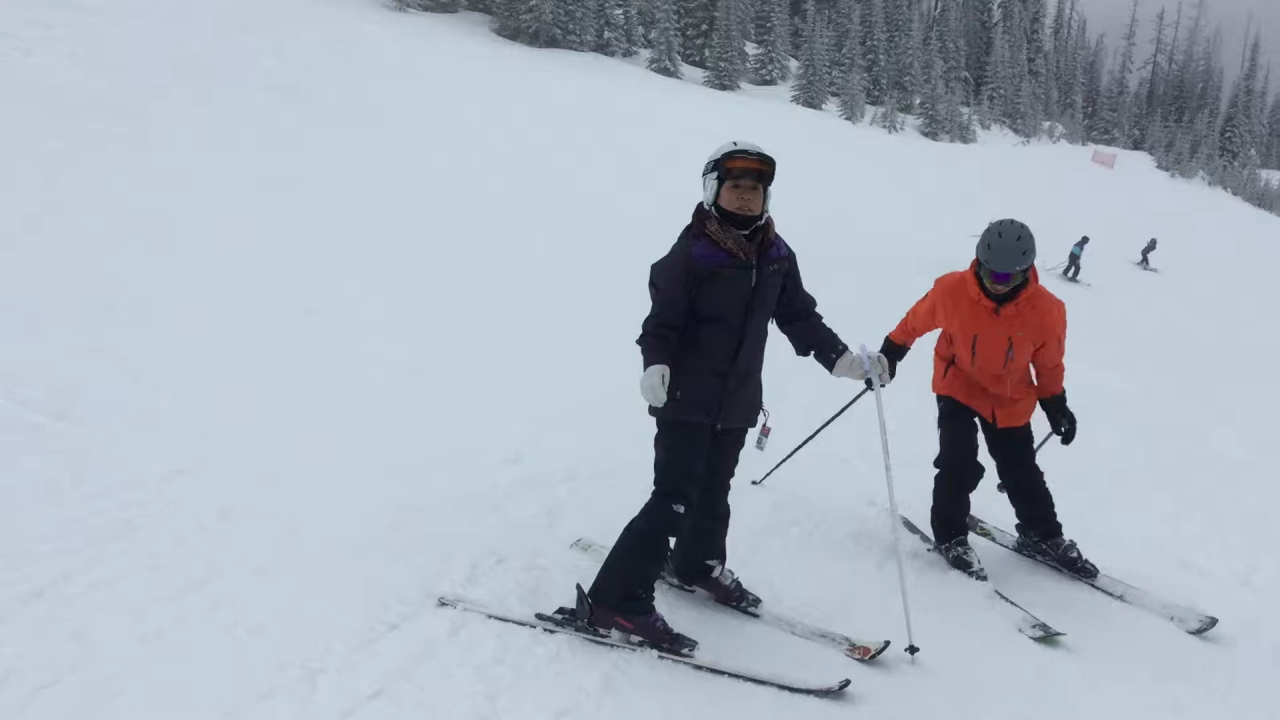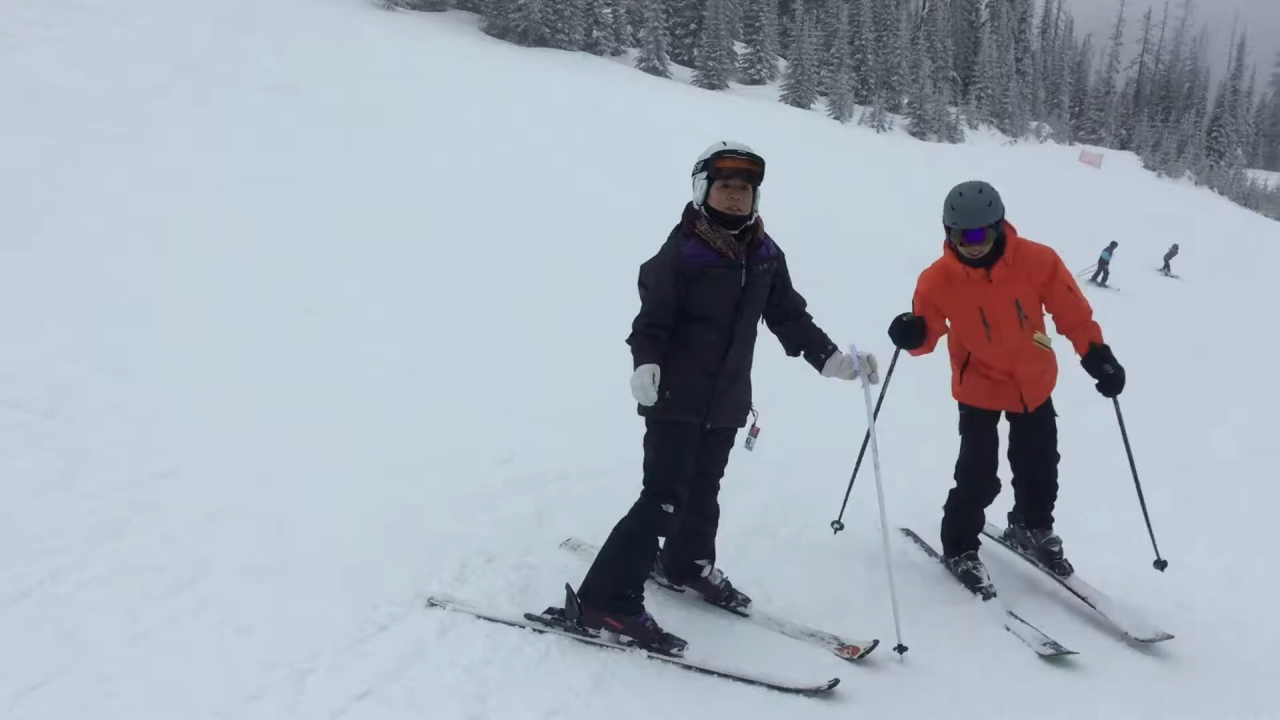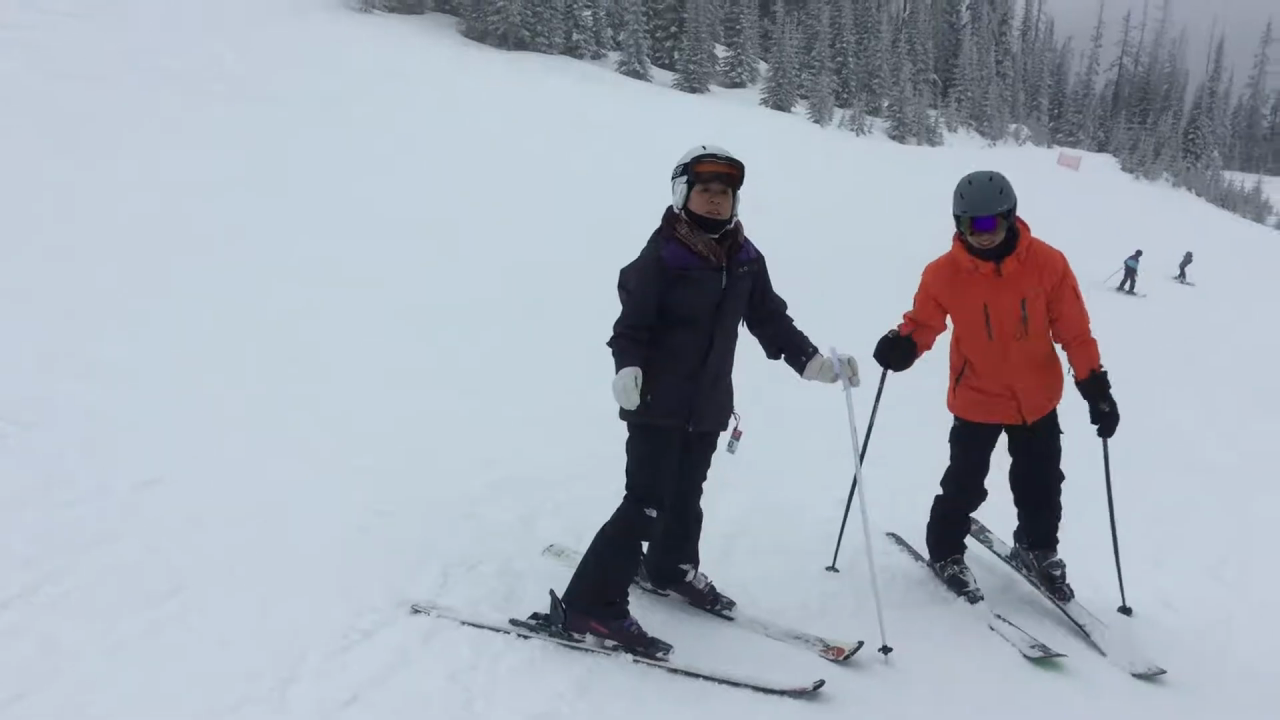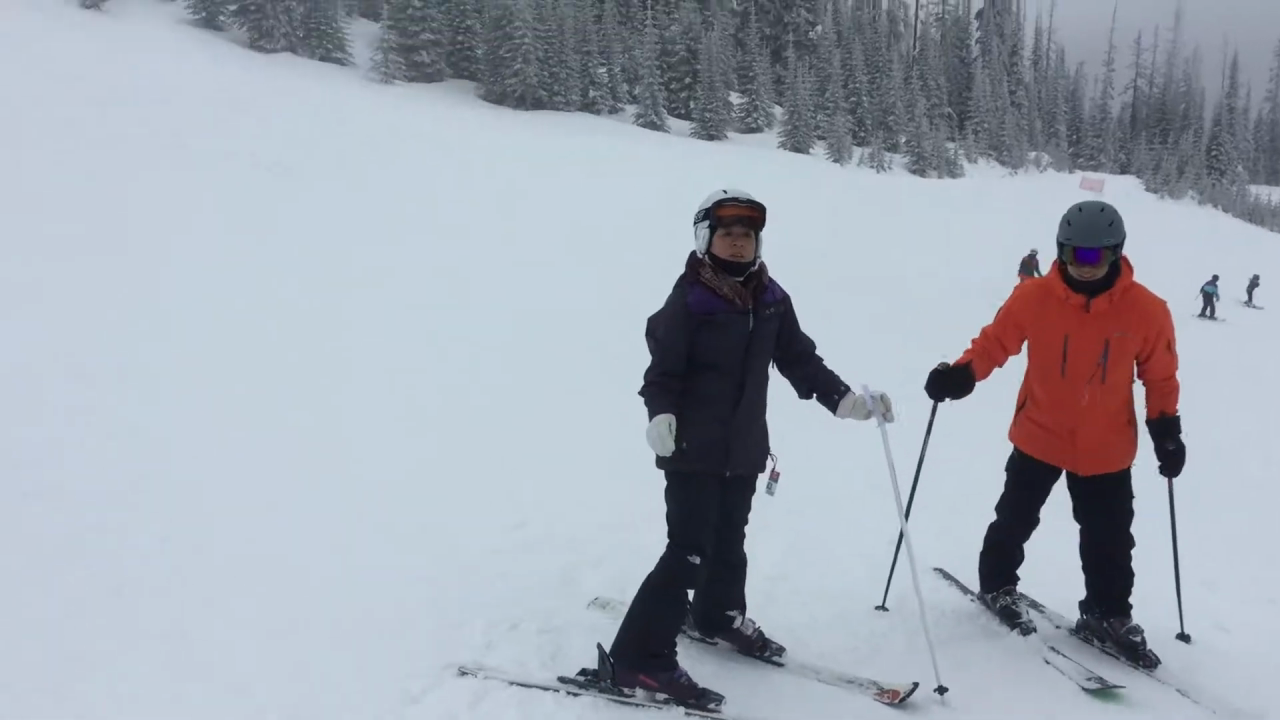
dt=0.3s
person 1, frame 1
left shoulder: (776, 256)
right shoulder: (691, 251)
left elbow: (799, 317)
right elbow: (662, 319)
left wrist: (843, 359)
right wrist: (655, 365)
left hip: (736, 401)
right hip: (686, 398)
left knee: (714, 491)
right knee: (674, 499)
left ankle: (699, 563)
right ankle: (618, 601)
person 1, frame 2
left shoulder: (765, 256)
right shoulder: (681, 251)
left elbow: (790, 317)
right elbow: (651, 319)
left wrist: (832, 359)
right wrist: (646, 364)
left hip: (726, 400)
right hip: (675, 397)
left knee: (704, 491)
right knee: (663, 499)
left ankle: (689, 564)
right ankle: (607, 601)
person 1, frame 3
left shoulder: (745, 260)
right shoulder: (662, 255)
left elbow: (770, 320)
right elbow: (632, 322)
left wrist: (813, 361)
right wrist: (628, 367)
left hip: (708, 404)
right hip: (657, 402)
left knee: (686, 496)
right knee: (647, 503)
left ankle: (673, 567)
right ankle: (593, 604)
person 1, frame 4
left shoulder: (771, 300)
right shoulder: (688, 300)
left elbow: (800, 359)
right elbow: (663, 369)
left wrist: (845, 399)
right wrist: (661, 414)
left hip: (743, 447)
right hip: (692, 447)
left knee: (728, 541)
right knee: (689, 553)
left ankle: (720, 614)
right ankle: (640, 658)
person 2, frame 1
left shoulder: (1046, 309)
right shoulder: (951, 289)
left elbow: (1048, 360)
right elbow: (919, 317)
left wrist: (1056, 404)
right wrist: (891, 351)
left hip: (1010, 399)
right hip: (958, 388)
left knee: (1023, 474)
right knee: (959, 465)
left ankle: (1042, 534)
right ankle: (950, 537)
person 2, frame 2
left shoulder: (1038, 261)
right shoulder: (936, 280)
left elbow: (1072, 312)
right elbow: (924, 334)
left wrist: (1098, 356)
right wrist: (910, 333)
left hip: (1033, 382)
right hip: (978, 385)
left knee: (1039, 463)
right knee: (977, 473)
left ankle: (1033, 528)
right ankle: (960, 548)
person 2, frame 3
left shoulder: (1047, 262)
right shoulder: (943, 273)
left elbow: (1072, 326)
right elbow: (923, 324)
left wrist: (1094, 382)
right wrist: (901, 345)
left hip: (1037, 396)
right hip: (976, 397)
left knee: (1041, 480)
right knee: (965, 484)
left ankle: (1037, 549)
right ankle: (946, 553)
person 2, frame 4
left shoulder: (1147, 310)
right shoulder: (1033, 297)
left elbow: (1160, 375)
right elbow: (994, 343)
left wrist: (1165, 428)
right wrist: (960, 375)
left hip: (1106, 447)
right hip: (1039, 436)
left knee: (1110, 538)
right knee: (1015, 519)
left ankle: (1108, 613)
right ankle: (997, 586)
